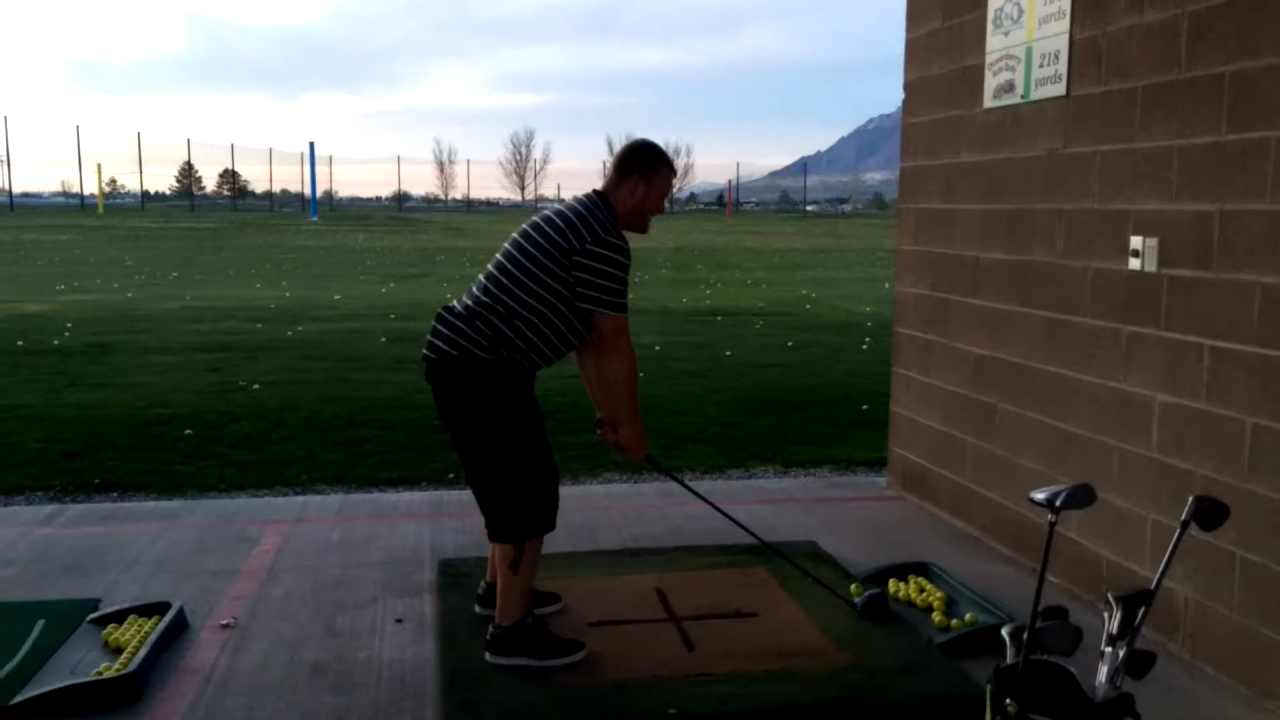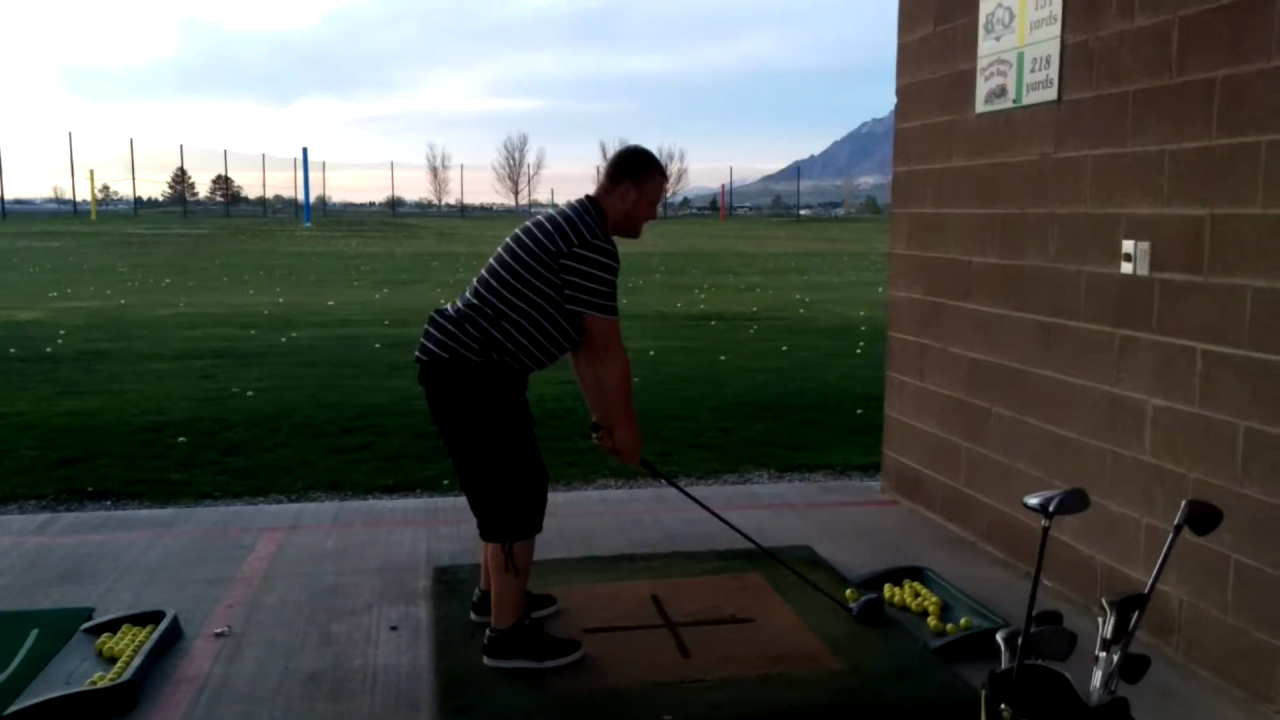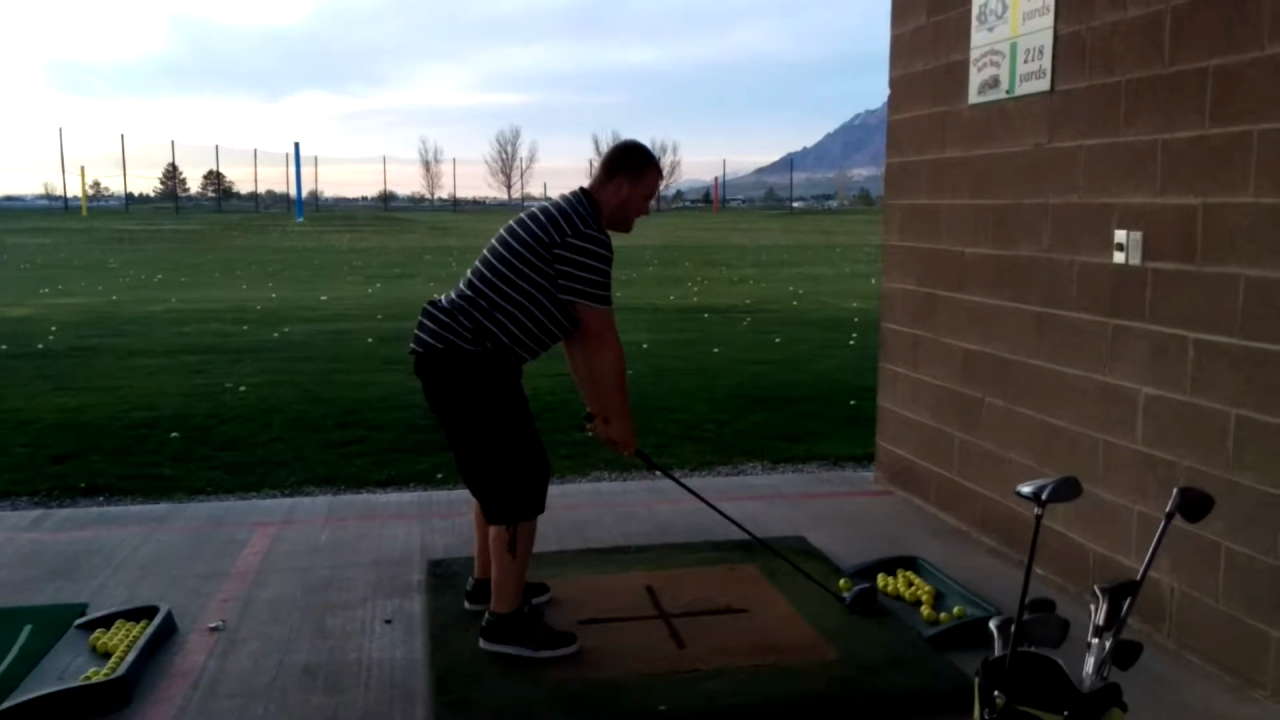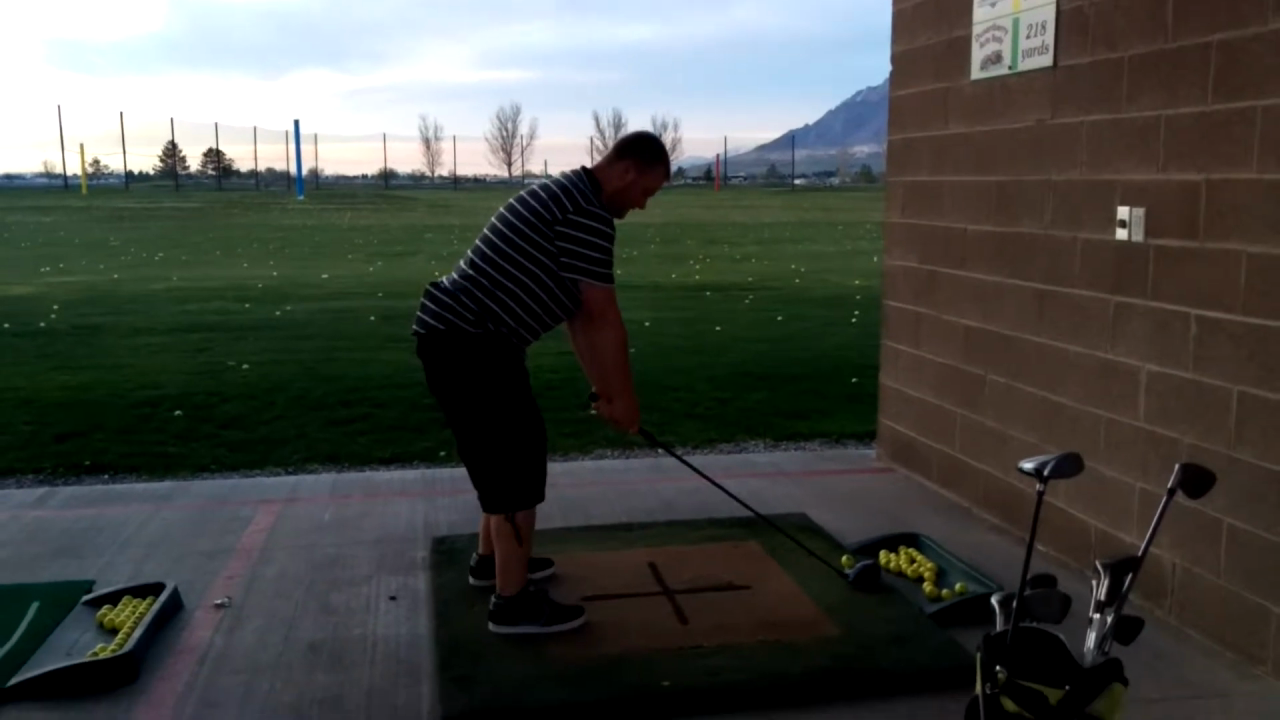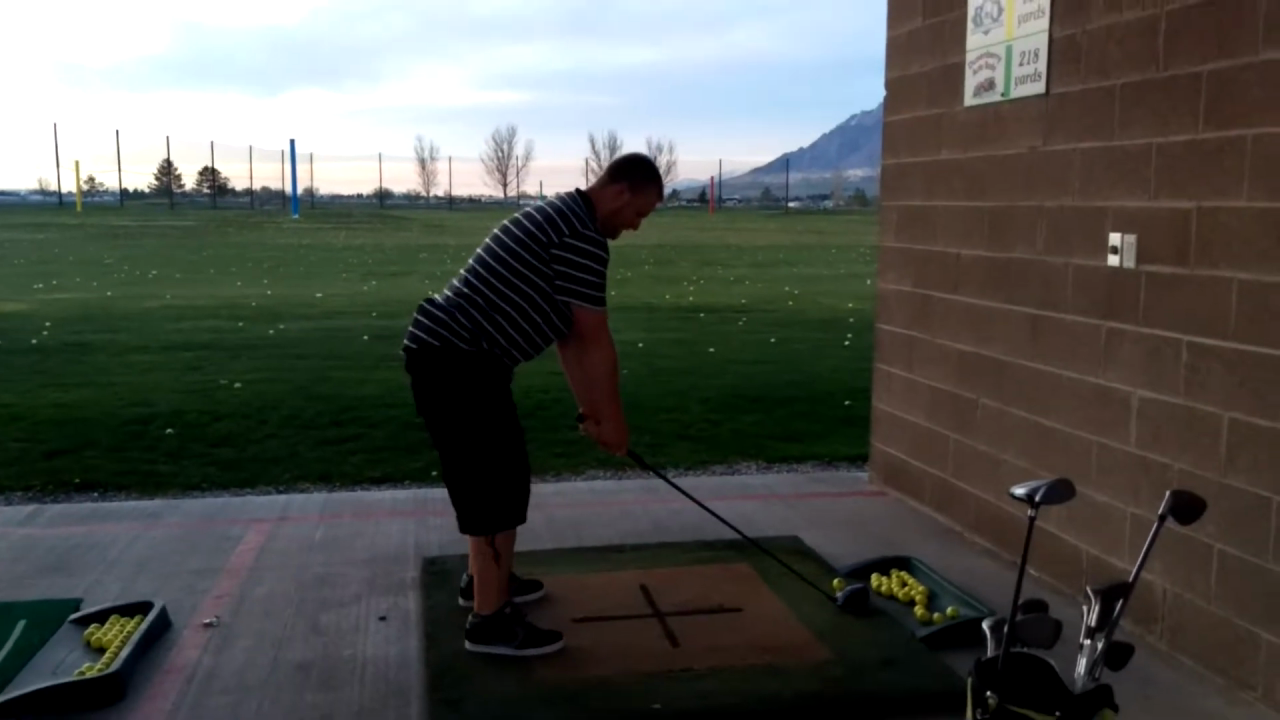
dt=0.5s
person 1, frame 1
left shoulder: (578, 221)
right shoulder: (604, 242)
left elbow: (587, 339)
right elbow: (614, 347)
left wrist: (607, 416)
right wrist: (630, 426)
left hip: (463, 357)
right hip: (481, 368)
left knee: (513, 480)
right knee: (526, 491)
left ankle: (499, 587)
right ankle: (510, 631)
person 1, frame 2
left shoulder: (571, 227)
right shoulder: (592, 245)
left elbow: (583, 343)
right elbow: (607, 350)
left wrist: (602, 419)
right wrist: (625, 428)
left hip: (460, 361)
right hip: (473, 370)
left knee: (504, 484)
right knee: (516, 494)
left ankle: (494, 593)
right ankle: (508, 634)
person 1, frame 3
left shoulder: (566, 219)
right shoulder: (585, 236)
left elbow: (576, 334)
right elbow: (600, 340)
left wrist: (597, 410)
right wrist: (619, 419)
left hip: (453, 351)
right hip: (467, 360)
left knee: (498, 471)
right knee: (519, 479)
left ankle: (488, 582)
right ankle: (506, 621)
person 1, frame 4
left shoulder: (566, 197)
right shoulder: (588, 214)
left elbow: (577, 313)
right elbow: (603, 319)
left wrist: (601, 390)
right wrist: (623, 397)
left hip: (455, 332)
right hip: (470, 342)
left knee: (506, 451)
right knee: (517, 463)
left ankle: (491, 557)
right ankle: (512, 601)
person 1, frame 5
left shoulder: (561, 218)
right shoulder: (581, 236)
left elbow: (568, 334)
right elbow: (594, 341)
left wrist: (590, 411)
right wrist: (611, 419)
left hip: (446, 351)
right hip: (458, 359)
left knee: (495, 474)
right knee: (499, 484)
left ankle: (482, 579)
right ankle: (489, 619)
